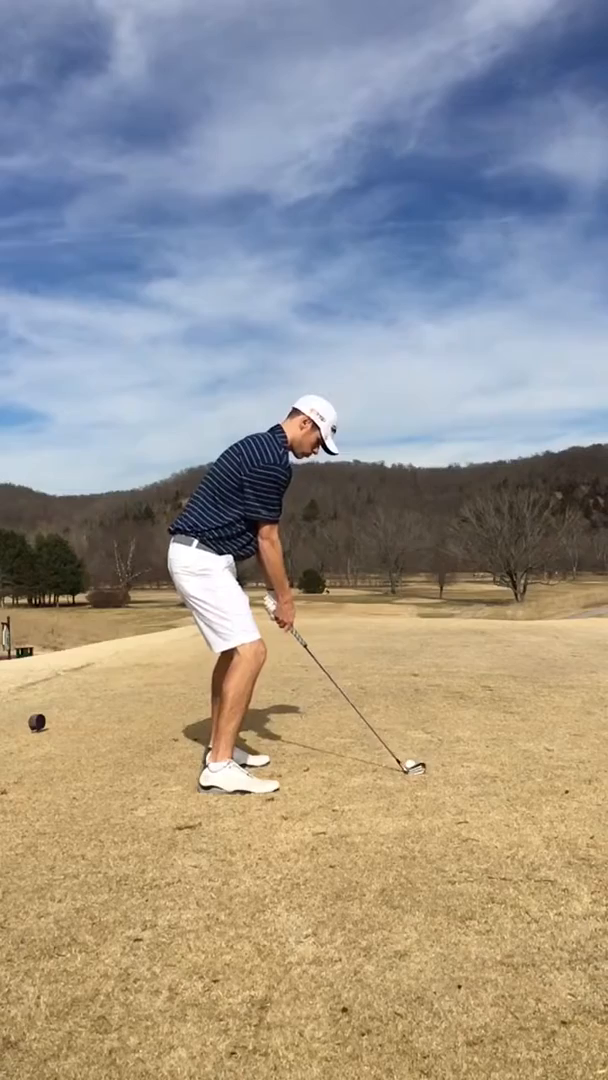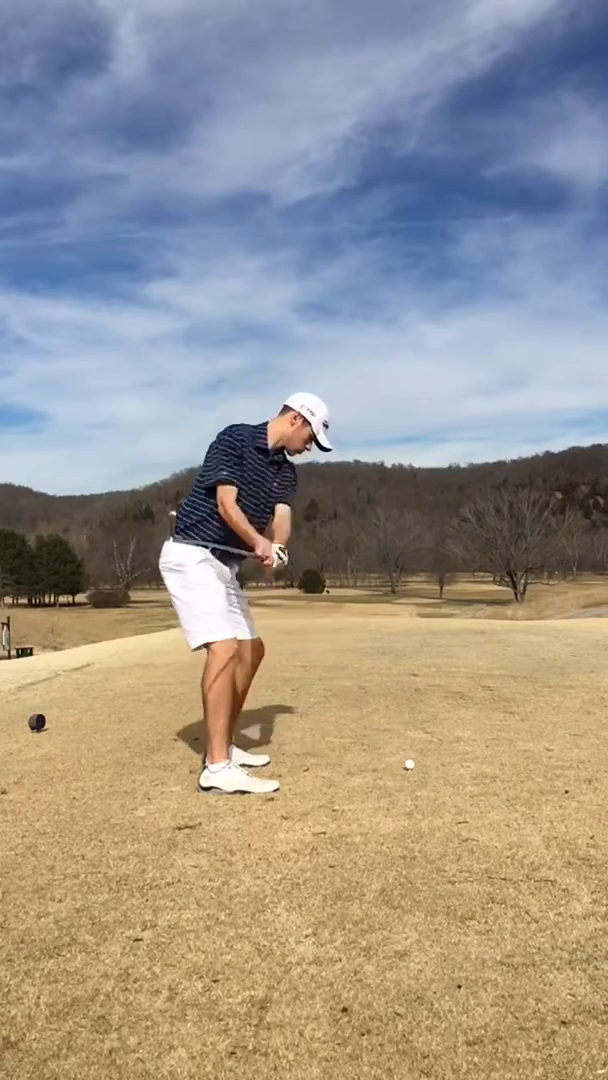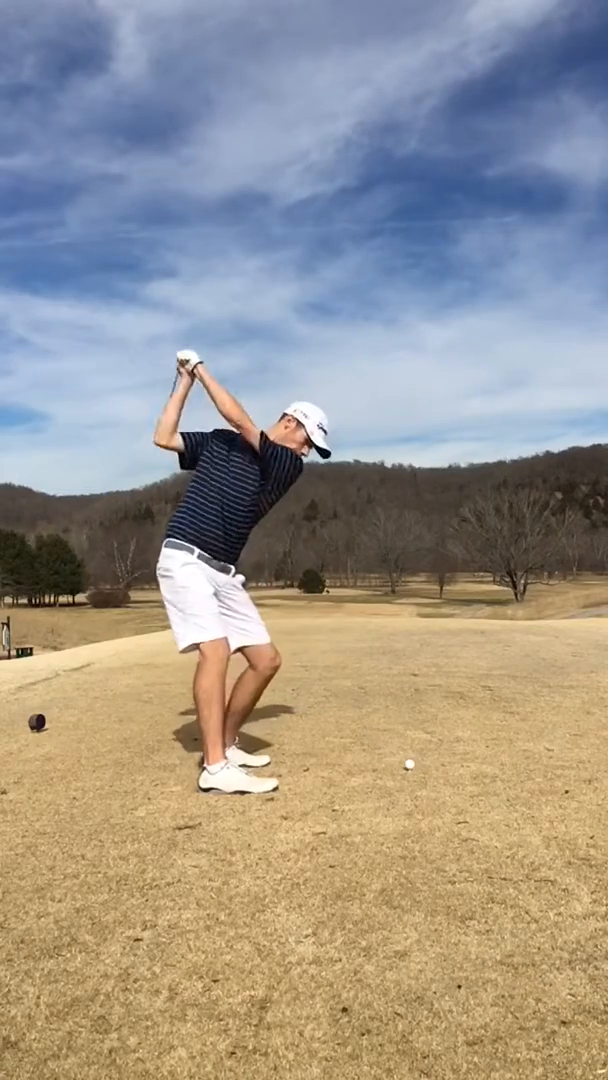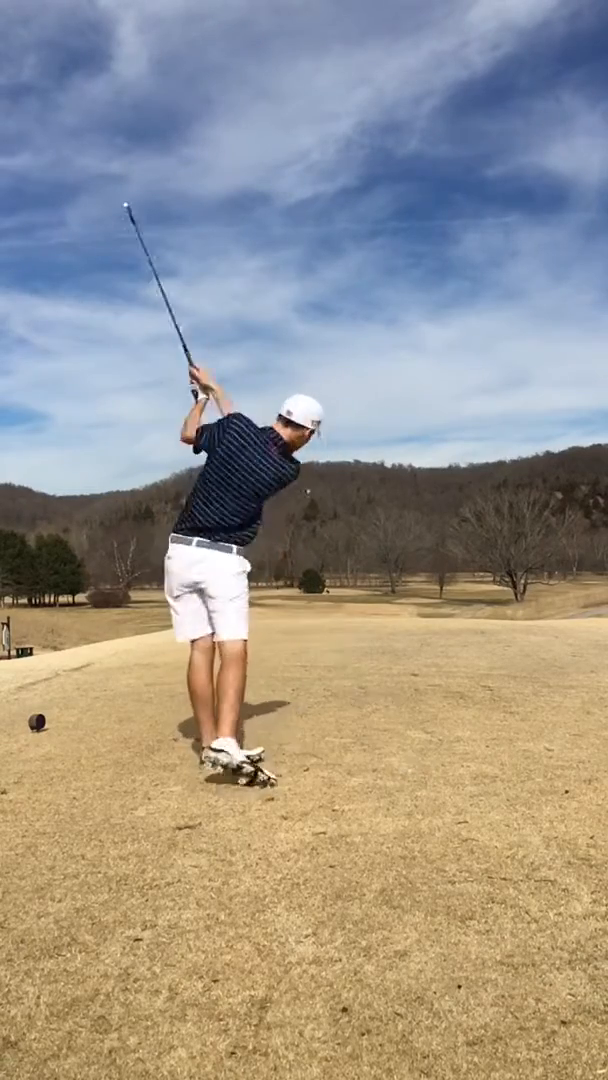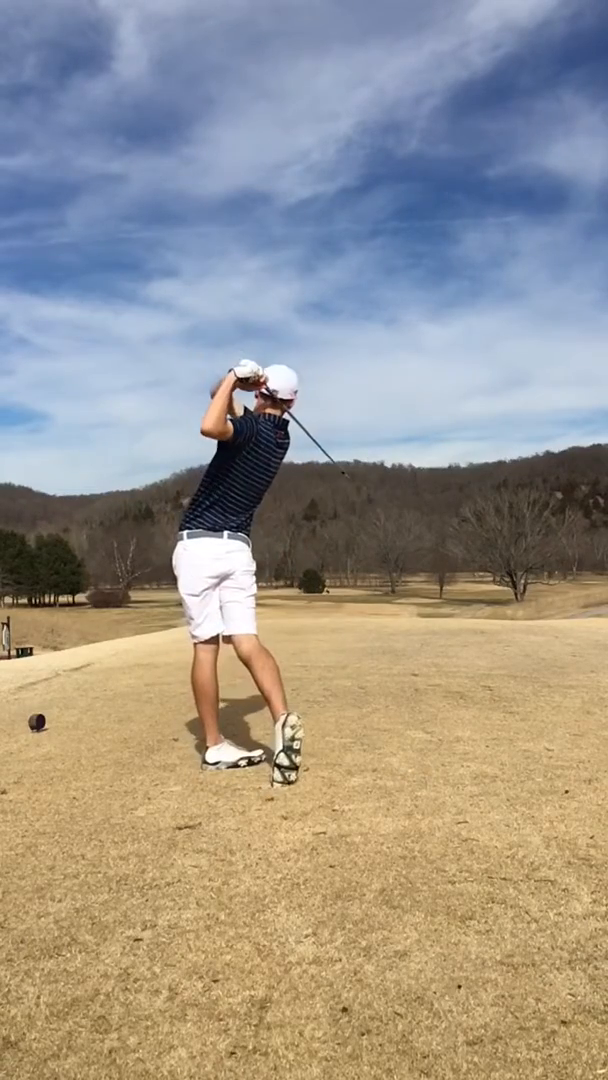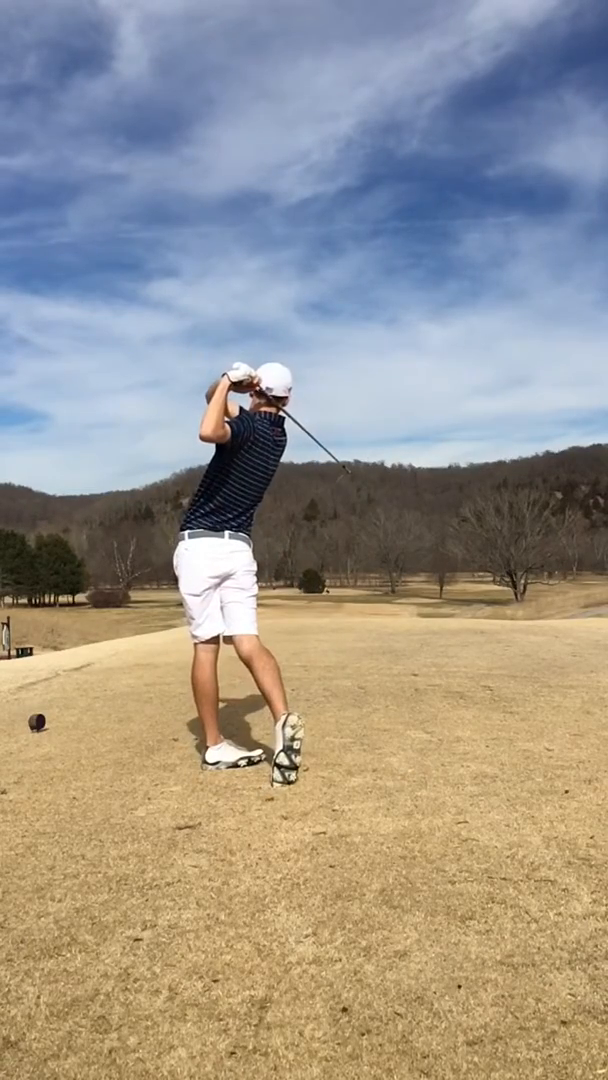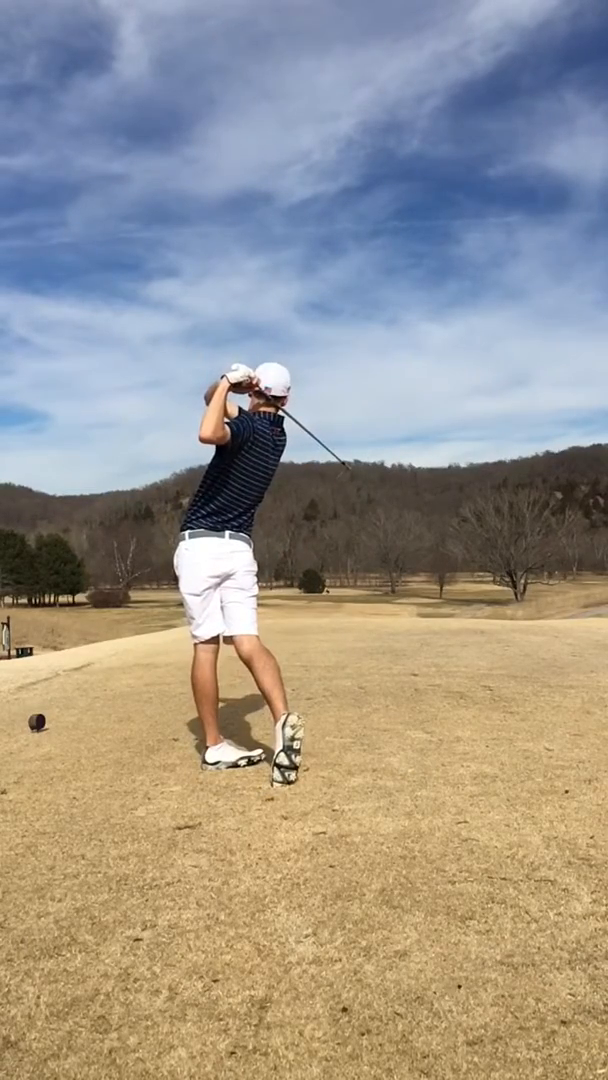
dt=0.5s
person 1, frame 1
left shoulder: (261, 448)
right shoulder: (272, 460)
left elbow: (259, 534)
right elbow: (268, 539)
left wrist: (274, 591)
right wrist: (285, 598)
left hip: (201, 556)
right hip: (202, 559)
left knee: (235, 650)
right knee: (250, 652)
left ankle: (220, 747)
right ankle: (219, 767)
person 1, frame 2
left shoulder: (286, 472)
right shoulder: (235, 437)
left elbow: (282, 518)
right elbow: (226, 505)
left wrist: (274, 547)
right wrist: (258, 542)
left hip: (222, 563)
right hip: (190, 555)
left knee: (251, 650)
right knee: (223, 650)
left ankle: (223, 746)
right ankle: (217, 767)
person 1, frame 3
left shoulder: (287, 466)
right shoulder: (216, 442)
left elbow: (239, 420)
right elbow: (162, 437)
left wrist: (200, 369)
right wrist: (186, 379)
left hip: (223, 572)
right hip: (184, 561)
left knee: (266, 660)
right knee: (214, 650)
left ankle: (226, 744)
right ankle: (216, 767)
person 1, frame 4
left shoulder: (235, 435)
right shoulder: (288, 469)
left elbow: (188, 433)
left wrist: (203, 391)
left hip: (182, 551)
right hip: (226, 560)
left knee: (201, 651)
right knee: (233, 651)
left ankle: (210, 743)
right ankle: (225, 743)
person 1, frame 5
left shoulder: (252, 429)
right shoulder: (280, 436)
left elbow: (210, 426)
right elbow: (225, 405)
left wrist: (235, 378)
right wrist: (236, 382)
left hip: (199, 548)
right hip: (236, 549)
left knee: (206, 646)
right knee: (248, 643)
left ankle: (215, 747)
right ankle: (283, 719)
person 1, frame 6
left shoulder: (249, 425)
right shoulder: (278, 434)
left elbow: (209, 432)
right elbow: (215, 399)
left wrist: (229, 380)
right wrist: (227, 385)
left hip: (200, 546)
right hip: (238, 548)
left knee: (206, 645)
right knee: (248, 643)
left ankle: (215, 746)
right ankle: (283, 719)
person 1, frame 7
left shoulder: (247, 425)
right shoulder: (277, 433)
left elbow: (208, 434)
right elbow: (214, 400)
left wrist: (228, 381)
right wrist: (225, 387)
left hip: (200, 547)
right hip: (238, 548)
left knee: (206, 644)
right knee: (249, 643)
left ankle: (214, 746)
right ankle: (283, 719)
